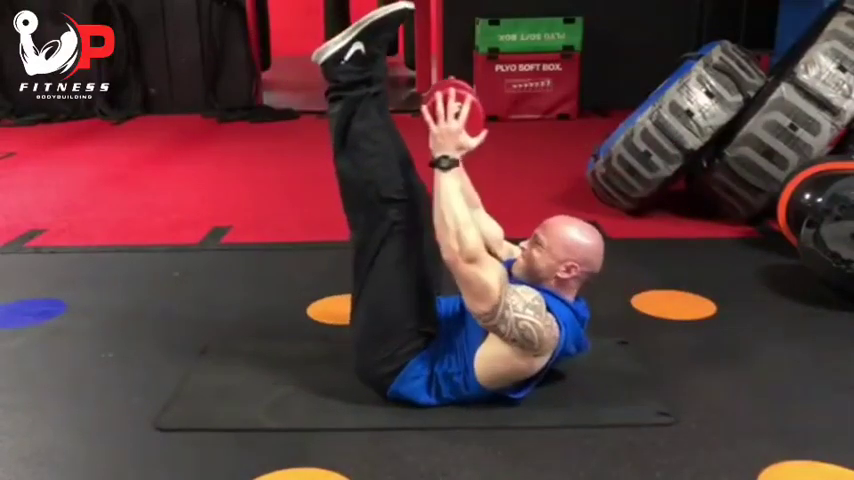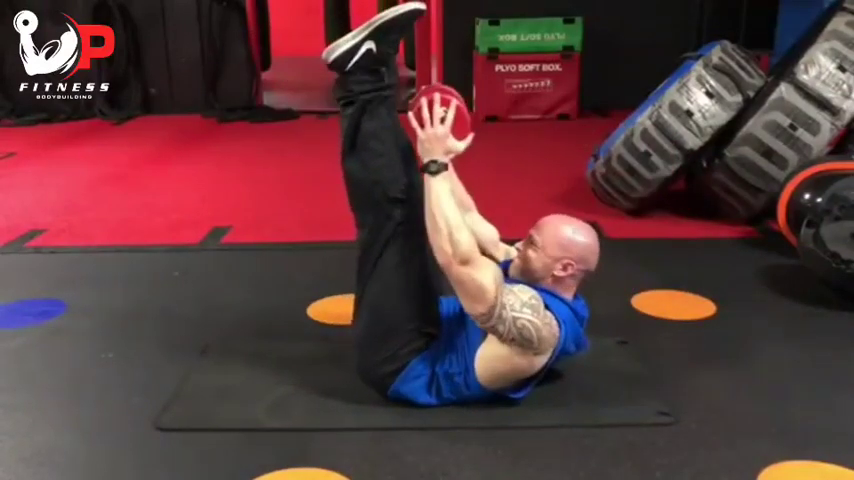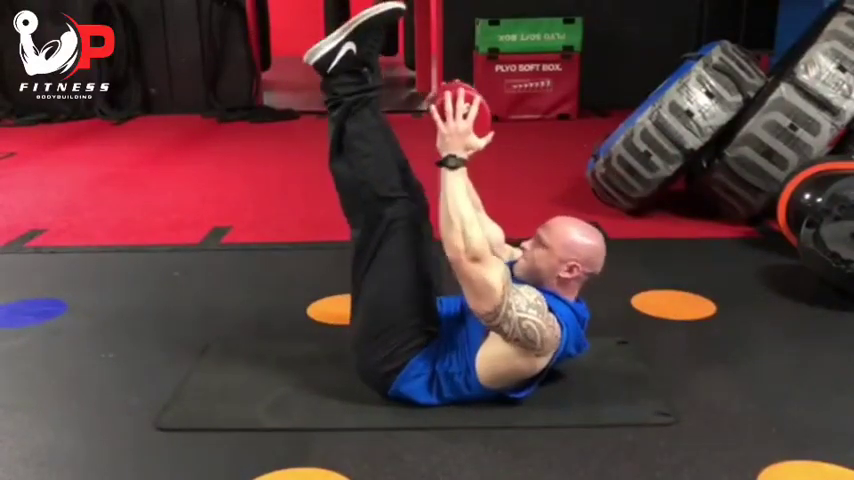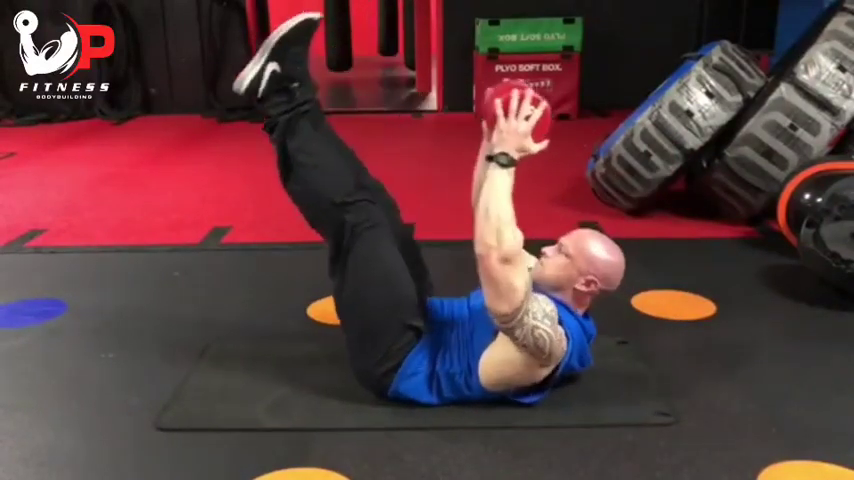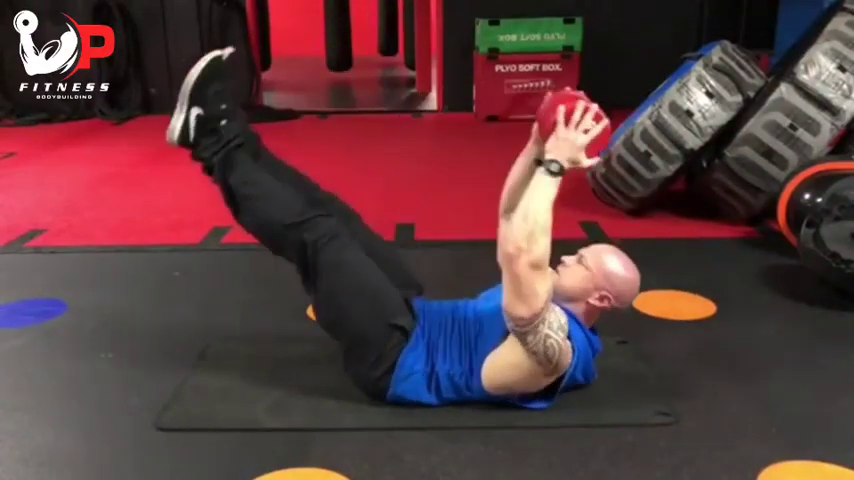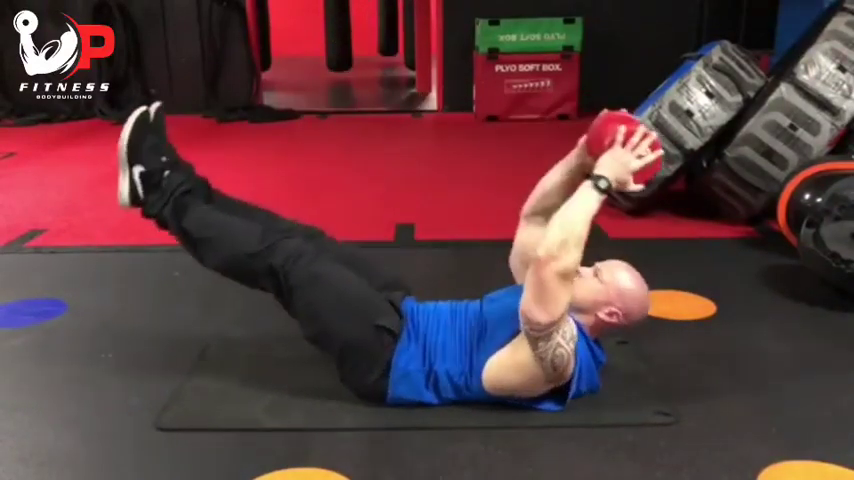
dt=0.3s
person 1, frame 1
left shoulder: (536, 324)
right shoulder: (532, 278)
left elbow: (463, 256)
right elbow: (476, 221)
left wrist: (445, 160)
right wrist: (451, 152)
left hip: (400, 364)
right hip: (426, 334)
left knee: (392, 214)
right knee: (409, 205)
left ankle: (357, 87)
person 1, frame 2
left shoulder: (535, 324)
right shoulder: (532, 279)
left elbow: (457, 259)
right elbow: (470, 222)
left wrist: (433, 164)
right wrist: (442, 158)
left hip: (401, 363)
left knee: (397, 214)
right knee: (412, 207)
left ankle: (368, 88)
person 1, frame 3
left shoulder: (539, 325)
right shoulder: (542, 286)
left elbow: (466, 254)
right elbow: (478, 228)
left wrist: (453, 159)
right wrist: (456, 149)
left hip: (401, 362)
right hip: (431, 330)
left knee: (389, 212)
right knee: (404, 205)
left ankle: (350, 89)
person 1, frame 4
left shoulder: (547, 336)
right shoulder: (546, 294)
left elbow: (494, 253)
right elbow: (498, 233)
left wrist: (504, 158)
right wrist: (494, 146)
left hip: (400, 361)
right hip: (425, 329)
left knee: (356, 219)
right knee: (373, 209)
left ankle: (285, 105)
right ankle: (289, 99)
person 1, frame 5
left shoulder: (554, 344)
right shoulder: (554, 307)
left elbow: (523, 255)
right elbow: (511, 216)
left wrist: (554, 165)
right wrist: (539, 146)
left hip: (395, 358)
right hip: (417, 321)
left knee: (319, 237)
right knee: (335, 220)
left ankle: (218, 148)
right ankle: (222, 138)
person 1, frame 6
left shoulder: (561, 356)
right shoulder: (552, 313)
left elbow: (551, 262)
right elbow: (534, 221)
left wrist: (600, 183)
right wrist: (582, 161)
left hip: (391, 360)
right hip: (407, 319)
left knee: (288, 261)
right knee: (305, 243)
left ankle: (168, 198)
right ankle: (172, 188)
